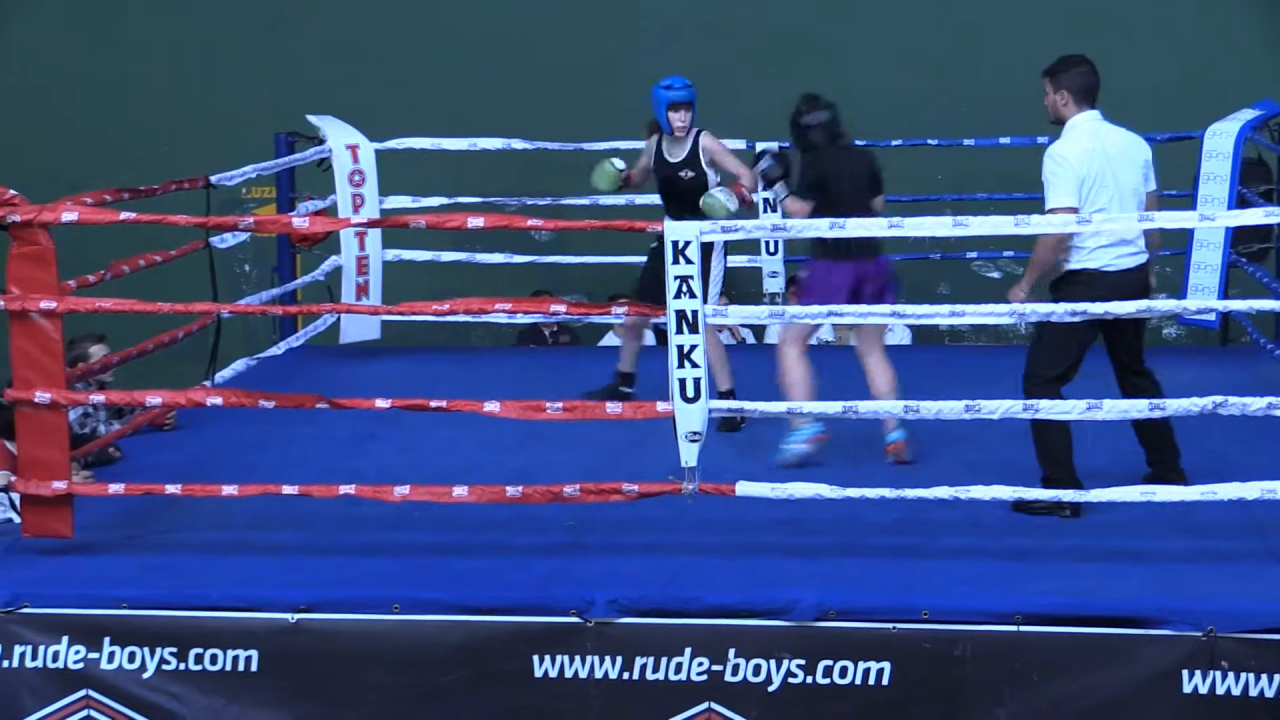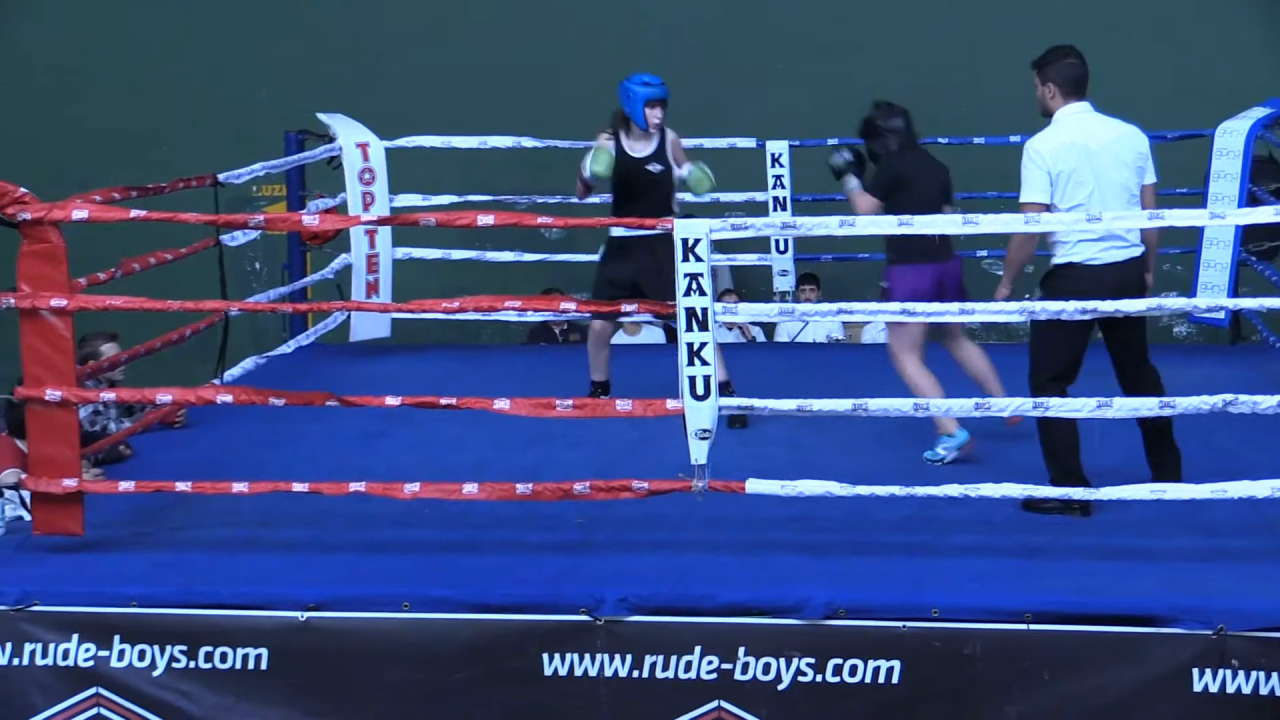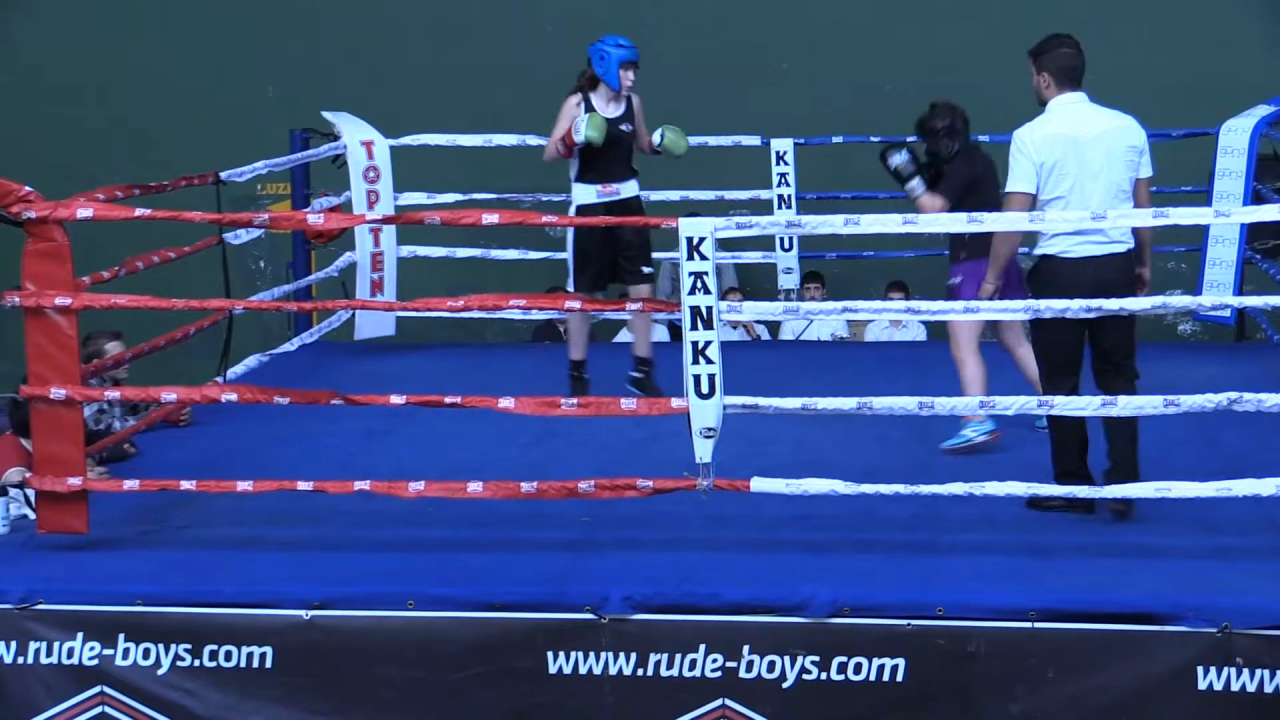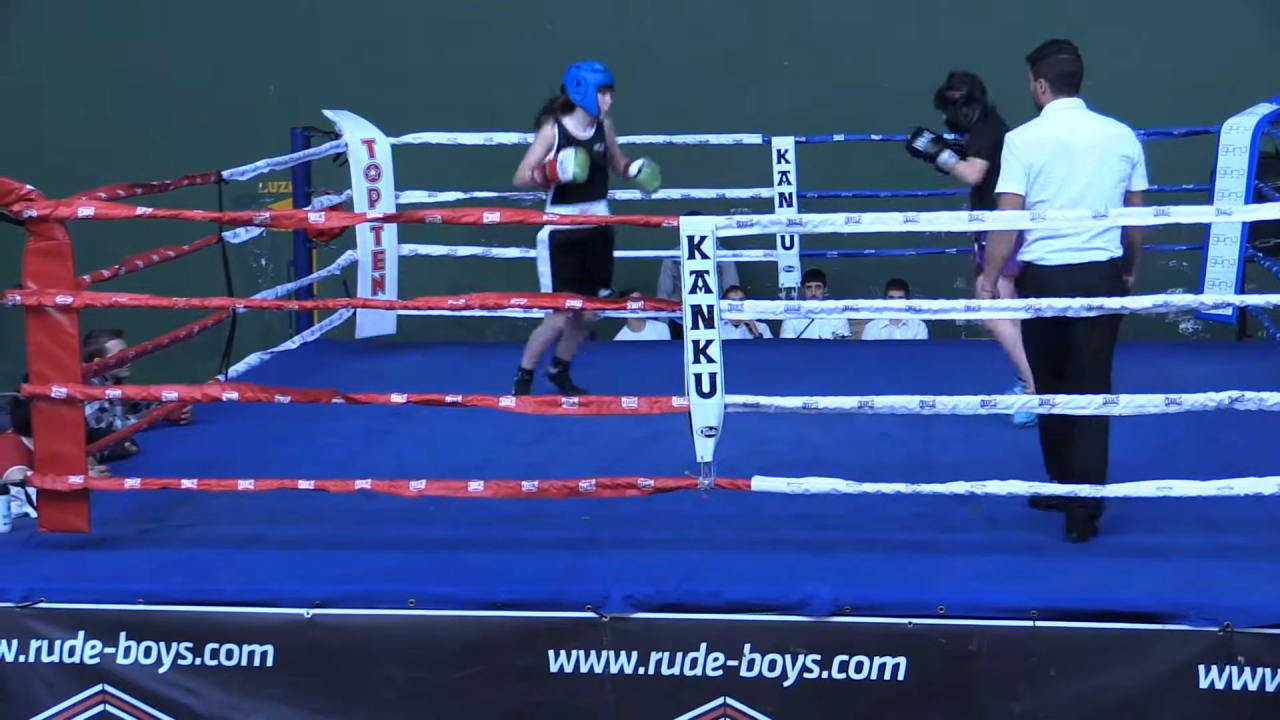
dt=0.2s
person 1, frame 1
left shoulder: (1064, 152)
right shoulder: (1135, 143)
left elbow: (1057, 234)
right elbow: (1151, 218)
left wrist: (1025, 284)
right wrist: (1148, 271)
left hip: (1086, 282)
right hip: (1131, 277)
left knee: (1042, 381)
right knee: (1136, 375)
left ankle: (1061, 491)
right ankle: (1168, 471)
person 1, frame 2
left shoulder: (1044, 145)
right shoulder: (1131, 135)
left elbow: (1030, 227)
right elbow: (1151, 213)
left wrist: (1007, 283)
right wrist: (1148, 268)
left hip: (1075, 278)
right hip: (1127, 272)
left knee: (1048, 384)
right knee: (1139, 374)
left ankle: (1070, 491)
right ankle: (1168, 472)
person 1, frame 3
left shoulder: (1033, 136)
right shoulder: (1127, 127)
left elbow: (1015, 218)
right elbow: (1143, 206)
left wrist: (992, 278)
right wrist: (1142, 262)
left hip: (1061, 271)
right hip: (1115, 267)
left knee: (1060, 384)
right knee: (1119, 378)
left ankle: (1074, 488)
right ankle: (1123, 484)
person 1, frame 4
left shoulder: (1024, 139)
right shoulder: (1122, 136)
right elbow: (1135, 217)
left wrist: (988, 280)
right wrist: (1129, 271)
left hip: (1045, 278)
right hip: (1101, 277)
left knee: (1051, 390)
right knee: (1093, 394)
left ankle: (1064, 493)
right ankle: (1083, 509)
person 2, frame 1
left shoulder: (815, 164)
right shoulder: (865, 158)
left elbow: (796, 213)
right elbow: (877, 208)
left wrist: (775, 181)
left hip: (832, 267)
right hip: (871, 263)
left knee: (790, 345)
right knee: (872, 353)
left ankle: (805, 428)
right ankle: (894, 435)
person 2, frame 2
left shoulder: (892, 166)
right shoulder: (937, 168)
left elbow: (865, 209)
left wrist: (848, 174)
left hip: (909, 271)
right hip: (945, 266)
left knee: (906, 359)
right knee: (959, 343)
left ankle: (952, 433)
person 2, frame 3
left shoulder: (964, 167)
right shoulder: (978, 161)
left elbow: (933, 210)
left wrist: (907, 175)
right wrist: (932, 176)
left hip: (977, 264)
right hip: (999, 262)
left knee: (963, 347)
right knee: (1015, 341)
left ankle: (980, 422)
person 2, frame 4
left shoulder: (987, 130)
right shoulder: (987, 128)
left elbow: (972, 175)
right elbow: (975, 171)
left wrist: (936, 151)
right wrist: (946, 153)
left knee: (995, 316)
left ankle: (1036, 391)
right ankle: (1026, 381)
person 3, frame 1
left shoulder: (704, 142)
right shoulder: (655, 143)
left elbow: (748, 176)
right elbow: (637, 176)
left wrist: (733, 198)
right wrist: (618, 177)
left hip: (704, 241)
right knee: (634, 316)
left ankle: (729, 402)
right ankle: (623, 385)
person 3, frame 2
left shoulder: (668, 139)
right shoulder: (609, 141)
left elbow: (685, 171)
right elbow: (582, 193)
left wrist: (693, 177)
right wrist: (588, 175)
left hip: (666, 241)
right hip: (623, 243)
right knee: (600, 325)
left ankle: (727, 393)
right ankle: (599, 391)
person 3, frame 3
left shoulder: (633, 102)
right shoulder: (576, 103)
right elbow: (550, 155)
left wrist: (661, 142)
right wrist: (573, 139)
left hip: (628, 204)
right hip: (588, 207)
left knee: (643, 293)
right knee: (582, 298)
left ankle: (642, 371)
right ankle: (577, 374)
person 3, frame 4
left shoulder: (604, 125)
right shoulder: (551, 129)
left elbow: (617, 162)
right elbow: (520, 179)
left wrist: (636, 170)
right wrist: (552, 172)
left hip: (597, 225)
right hip: (561, 228)
left knee: (589, 312)
right knee: (560, 316)
left ankle: (560, 369)
right ankle: (524, 377)
